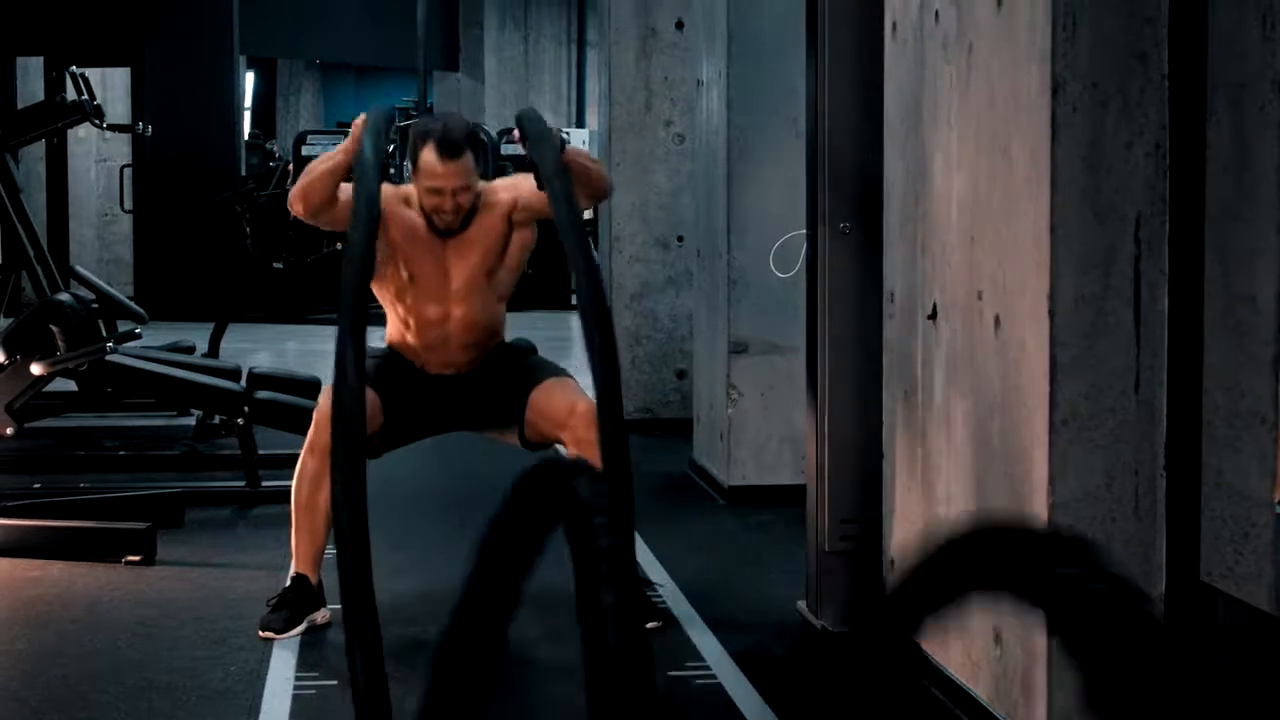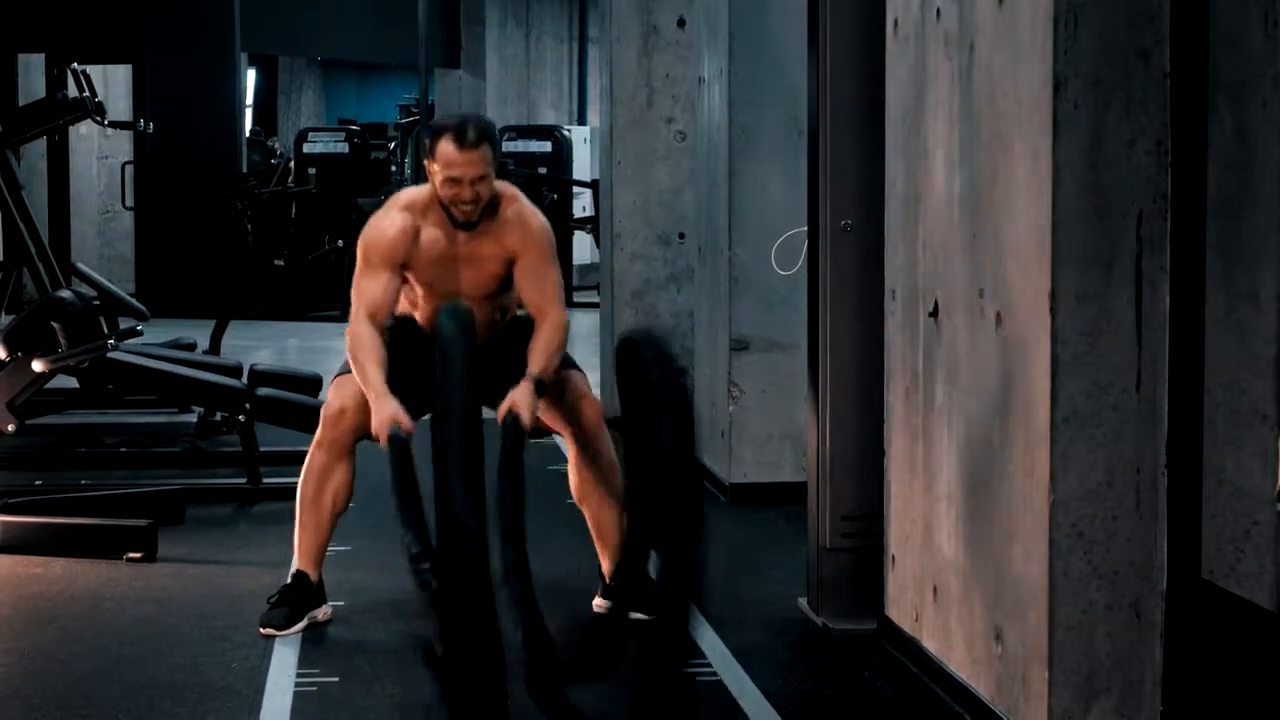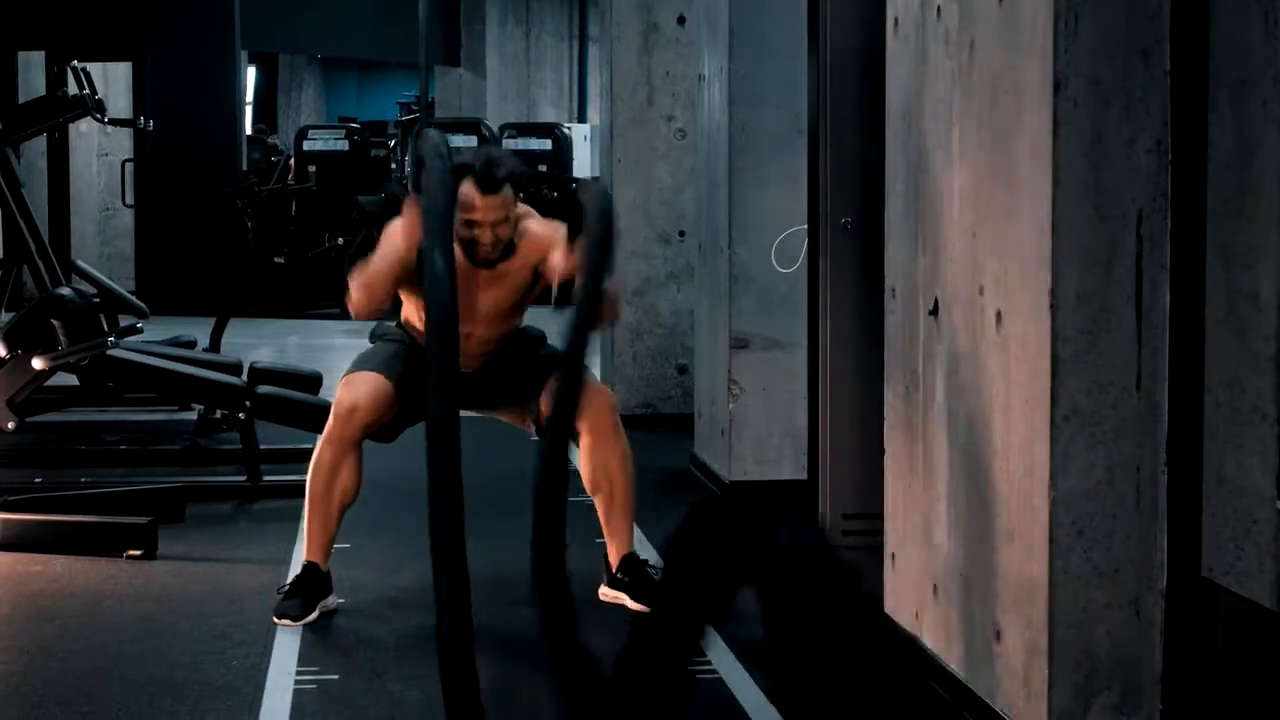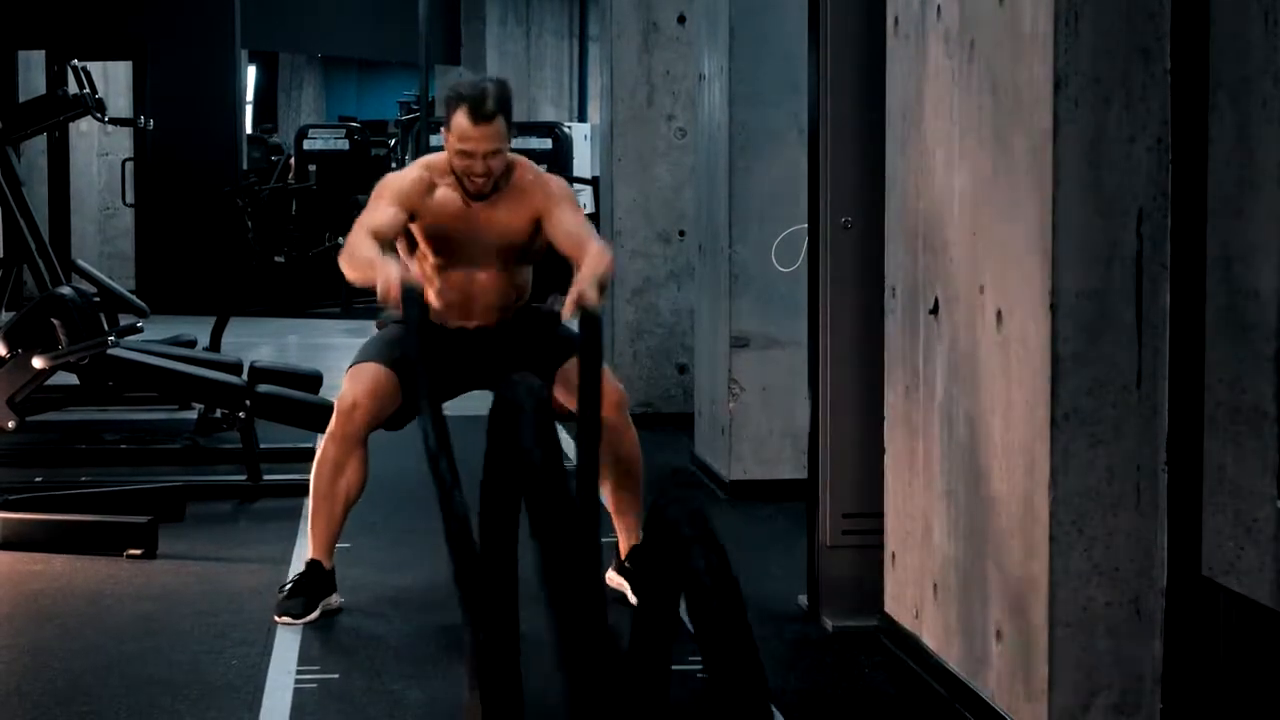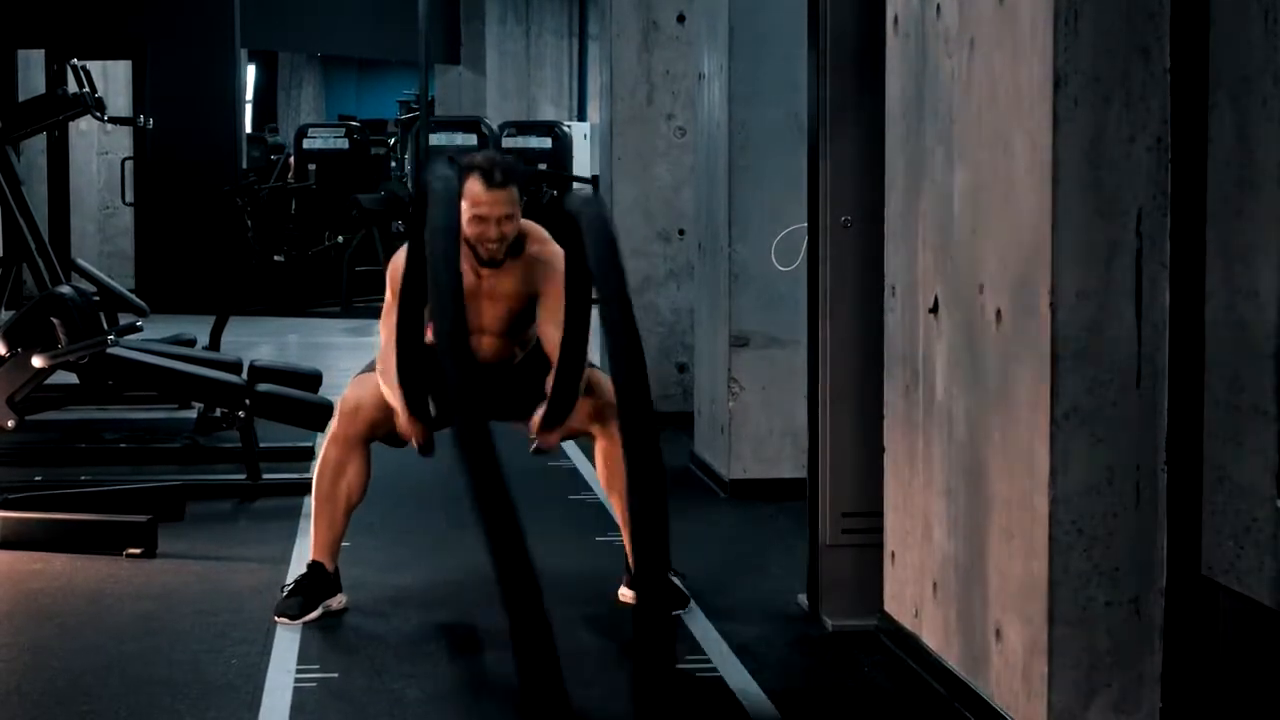
dt=1s
person 1, frame 1
left shoulder: (510, 202)
right shoulder: (387, 209)
left elbow: (598, 189)
right elbow: (305, 204)
left wrist: (555, 152)
right wrist: (350, 148)
left hip: (499, 374)
right hip: (407, 375)
left knee: (583, 417)
right knee: (330, 419)
right ankle: (303, 586)
person 1, frame 2
left shoulder: (525, 223)
right shoulder: (394, 225)
left elbow: (550, 314)
right elbow: (365, 320)
left wrist: (532, 383)
right wrist: (380, 392)
left hip: (507, 340)
right hip: (420, 341)
left knee: (585, 413)
right knee: (340, 419)
left ankle: (618, 575)
right ankle: (306, 582)
person 1, frame 3
left shoulder: (542, 237)
right shoulder: (419, 234)
left elbow: (602, 312)
right elbow: (361, 303)
right wrist: (409, 237)
left hip: (507, 360)
right hip: (420, 354)
left knee: (599, 408)
right knee: (349, 411)
left ankle: (624, 568)
right ankle: (313, 577)
person 1, frame 4
left shoulder: (541, 188)
right shoulder: (412, 184)
left elbow: (595, 251)
right elbow: (352, 253)
left wrist: (589, 277)
right wrist: (382, 261)
left hip: (517, 330)
right hip: (428, 331)
left knee: (609, 399)
right knee: (351, 409)
left ankle: (630, 557)
right ankle: (318, 572)
person 1, frame 5
left shoulder: (547, 260)
left elbow: (564, 351)
right elbow: (391, 351)
right wrist: (403, 405)
left hip: (520, 369)
right hip: (438, 368)
left knee: (615, 413)
right knee: (354, 412)
right ankle: (321, 575)
